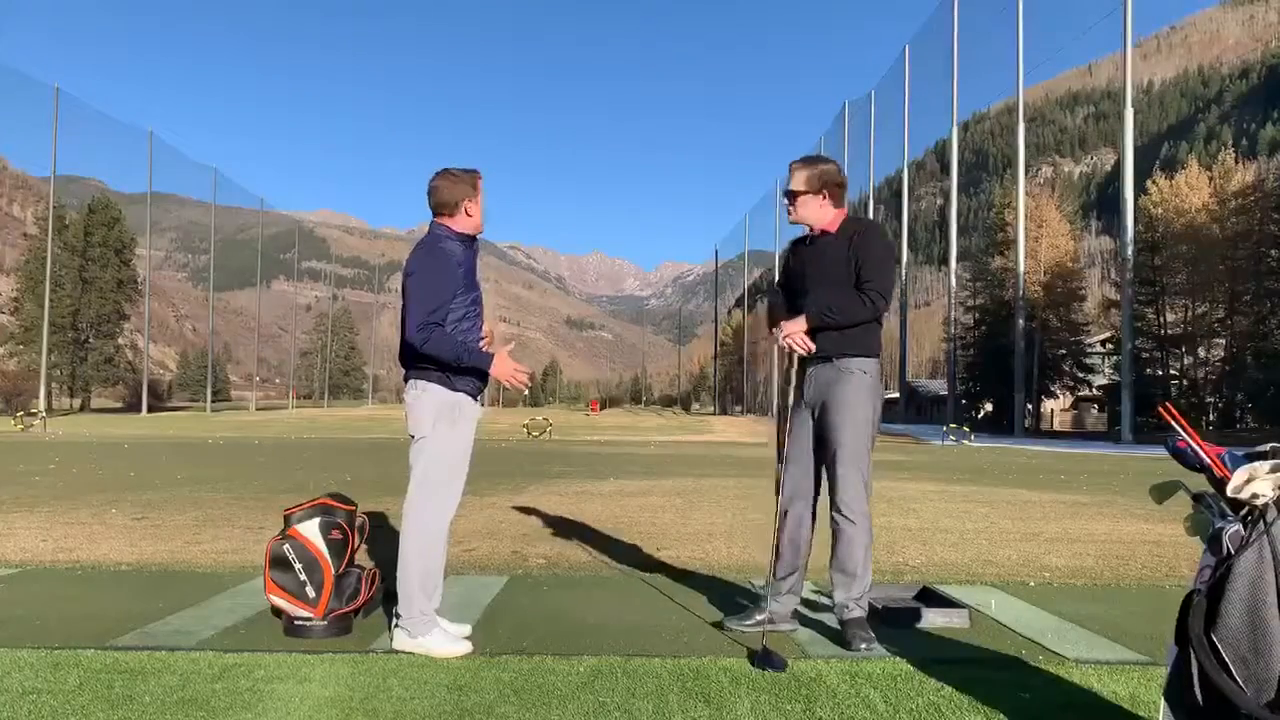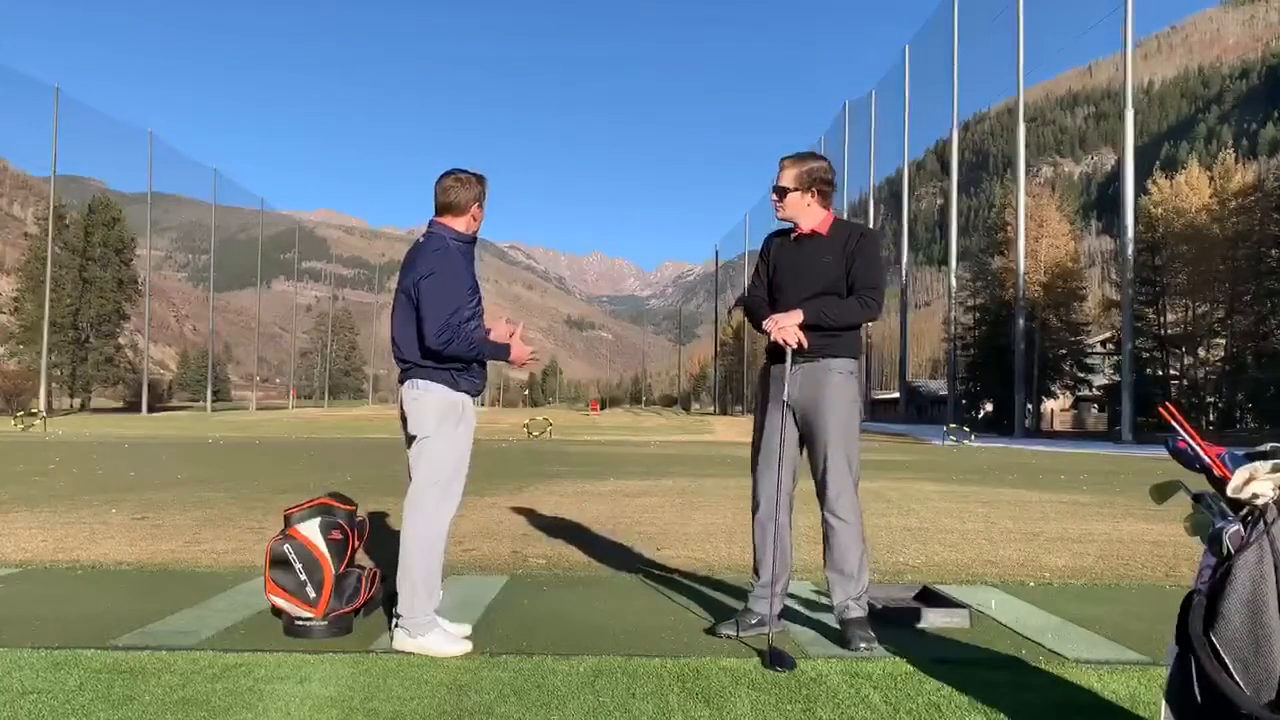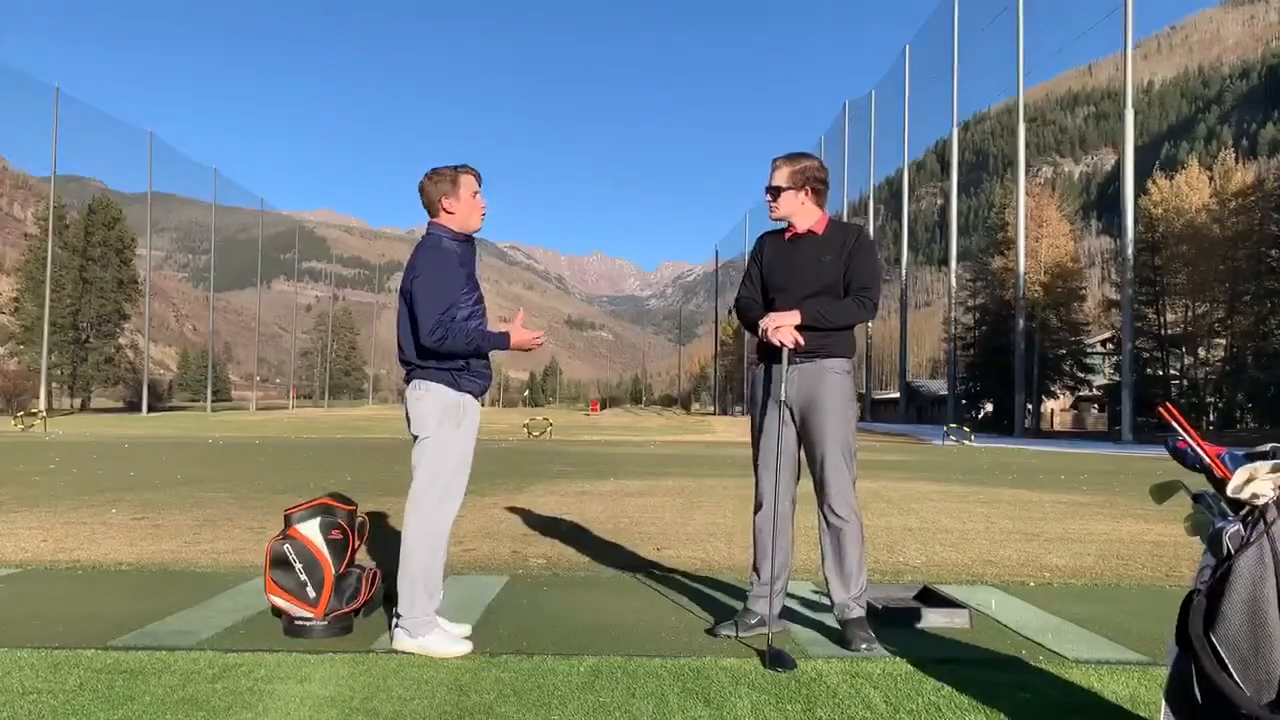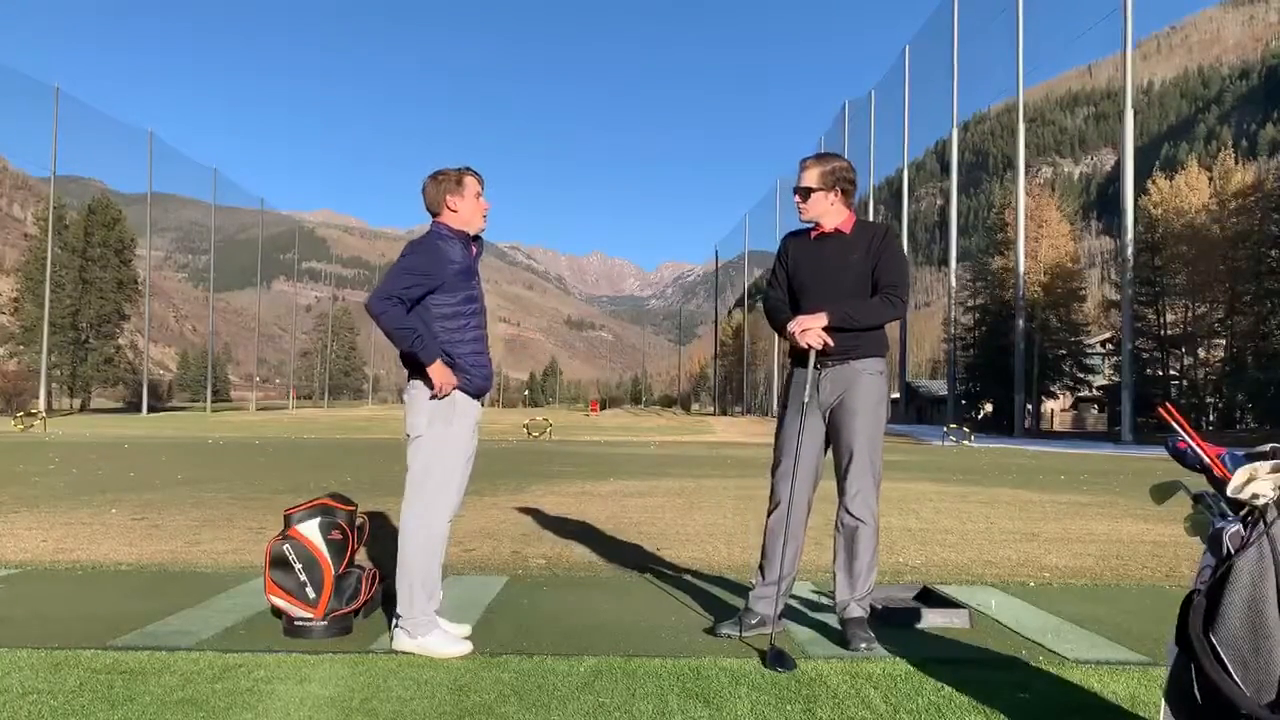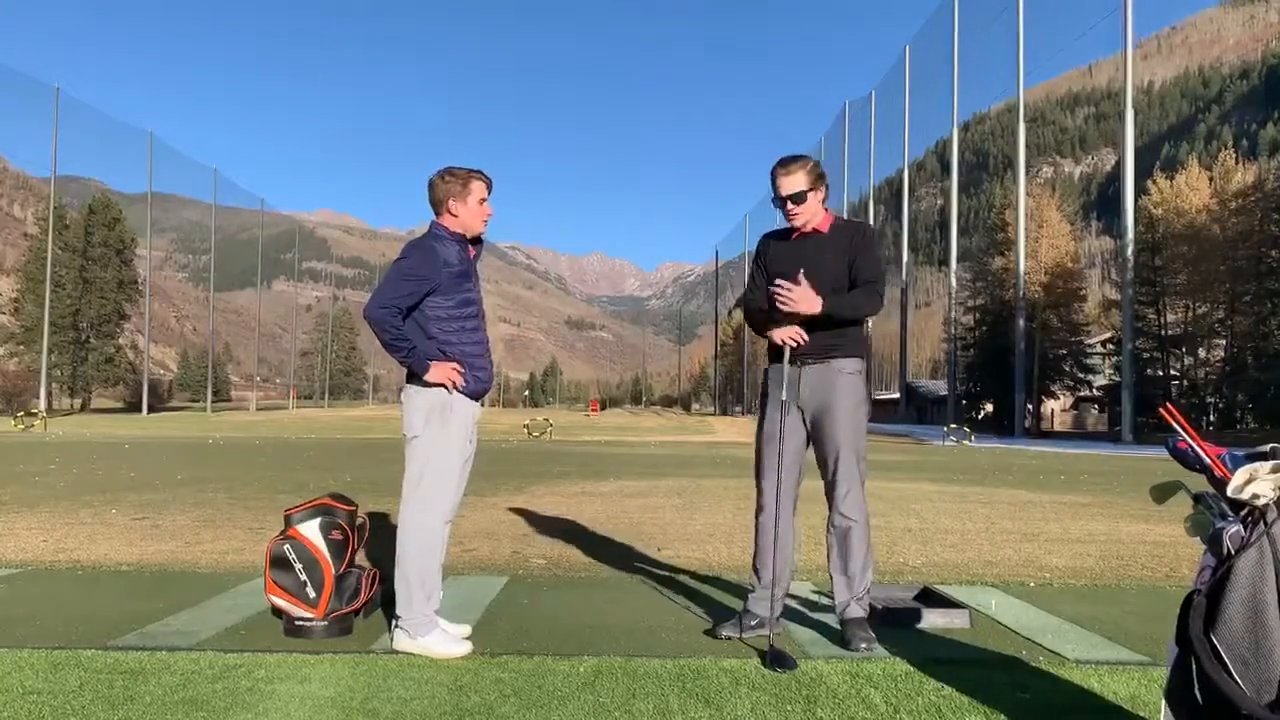
dt=1s
person 1, frame 1
left shoulder: (867, 236)
right shoulder: (798, 250)
left elbow: (874, 300)
right elbow: (779, 304)
left wrist: (806, 321)
right wrist: (785, 328)
left hip: (850, 373)
right hip: (804, 374)
left knee: (848, 495)
right knee: (793, 493)
left ankle: (853, 610)
right ankle: (780, 603)
person 1, frame 2
left shoulder: (857, 239)
right shoulder: (774, 244)
left elbow: (867, 304)
right elbow: (753, 300)
left wrist: (800, 315)
right wrist: (771, 321)
left hip: (831, 372)
right hip: (778, 372)
left knee: (838, 493)
right knee: (768, 492)
left ankle: (852, 610)
right ankle: (764, 604)
person 1, frame 3
left shoulder: (851, 239)
right shoulder: (767, 245)
left elbow: (864, 303)
right elbow: (745, 302)
left wrist: (797, 315)
right wrist: (767, 324)
left hip: (826, 371)
right hip: (771, 372)
left knee: (836, 493)
right knee: (770, 493)
left ankle: (851, 610)
right ankle: (764, 605)
person 1, frame 4
left shoulder: (878, 238)
right shoulder: (792, 245)
left elbow: (893, 302)
right elbow: (773, 301)
left wrist: (824, 317)
right wrist: (793, 326)
left hip: (859, 373)
right hip: (804, 374)
left knee: (857, 496)
right knee: (787, 492)
left ankle: (854, 611)
right ankle: (765, 605)
person 1, frame 5
left shoulder: (856, 236)
right shoulder: (770, 245)
left elbow: (871, 297)
right elbow: (753, 303)
left wrist: (817, 304)
right wrist: (770, 327)
left hip: (838, 372)
right hip: (783, 373)
left knee: (845, 494)
right knee: (773, 493)
left ankle: (854, 611)
right ankle: (763, 606)
person 2, frame 1
left shoulder: (455, 251)
right shoulder: (436, 255)
right elbow: (422, 334)
left wrist: (477, 334)
right wrist: (487, 361)
left hip: (452, 392)
right hip: (442, 394)
left knee: (436, 504)
right knee: (430, 505)
left ankle: (421, 613)
right ankle: (414, 625)
person 2, frame 2
left shoulder: (427, 250)
right shoulder: (446, 256)
right elbow: (442, 337)
left wrist: (486, 336)
right wrist: (504, 351)
left hip: (433, 390)
right hip: (443, 393)
left knee: (432, 503)
right knee: (432, 505)
left ankle: (419, 613)
right ankle: (414, 624)
person 2, frame 3
left shoulder: (450, 252)
right shoulder: (437, 255)
right elbow: (435, 334)
left wrist: (500, 335)
right wrist: (504, 340)
left hip: (451, 393)
right hip: (444, 394)
left knee: (438, 505)
right knee: (432, 505)
left ankle: (420, 613)
right ankle: (414, 625)
person 2, frame 4
left shoulder: (464, 252)
right shoulder: (431, 250)
right elbow: (381, 303)
left wrist: (454, 369)
right wrist: (430, 360)
left hip: (462, 398)
right hip: (441, 397)
left knee: (441, 509)
right knee: (428, 509)
left ankle: (424, 614)
right ankle: (413, 625)
person 2, frame 5
left shoulder: (462, 254)
right shoulder: (427, 253)
right elbow: (379, 310)
right wrist: (423, 365)
left hip: (463, 400)
right hip: (439, 400)
left knee: (440, 510)
right knee: (426, 509)
left ankle: (424, 614)
right ankle: (413, 626)
